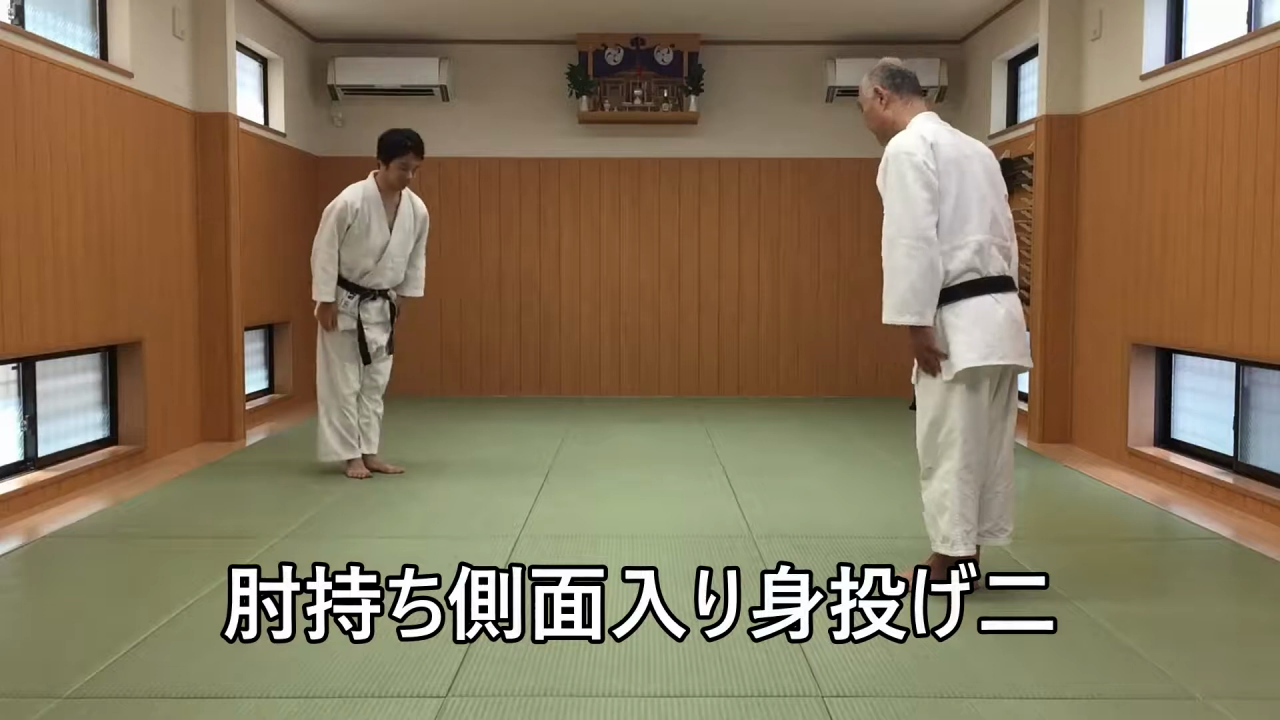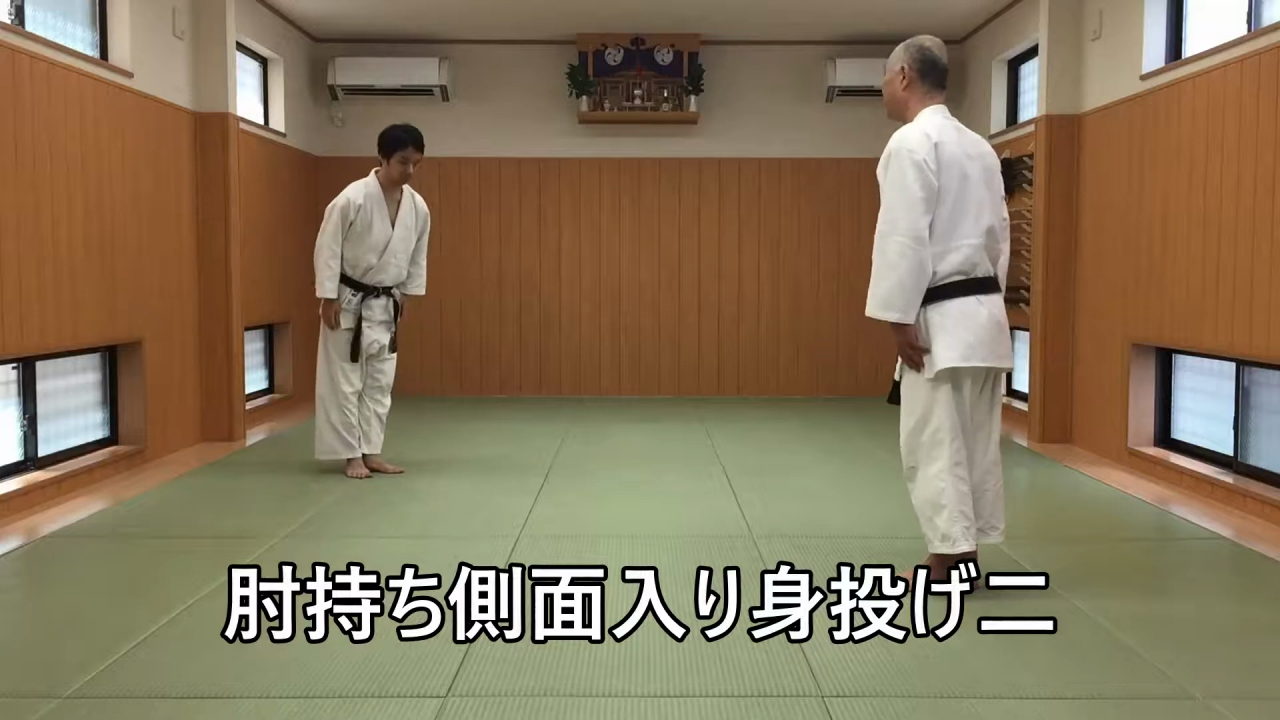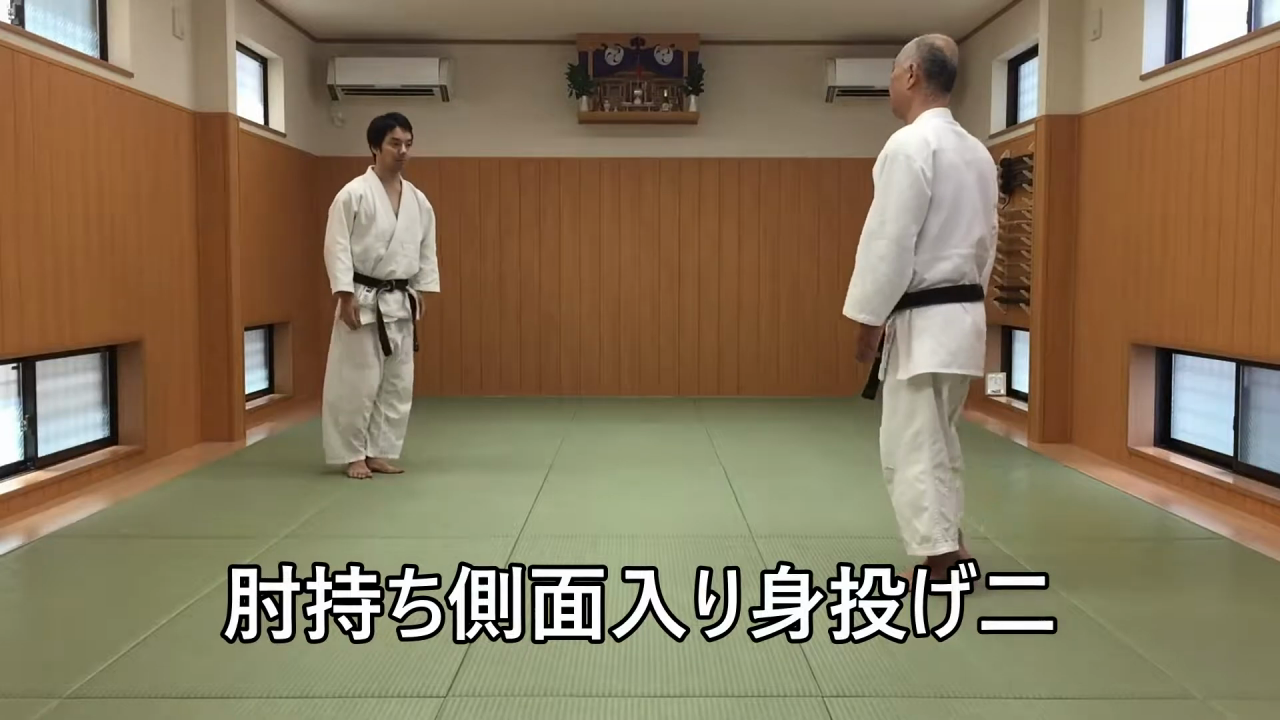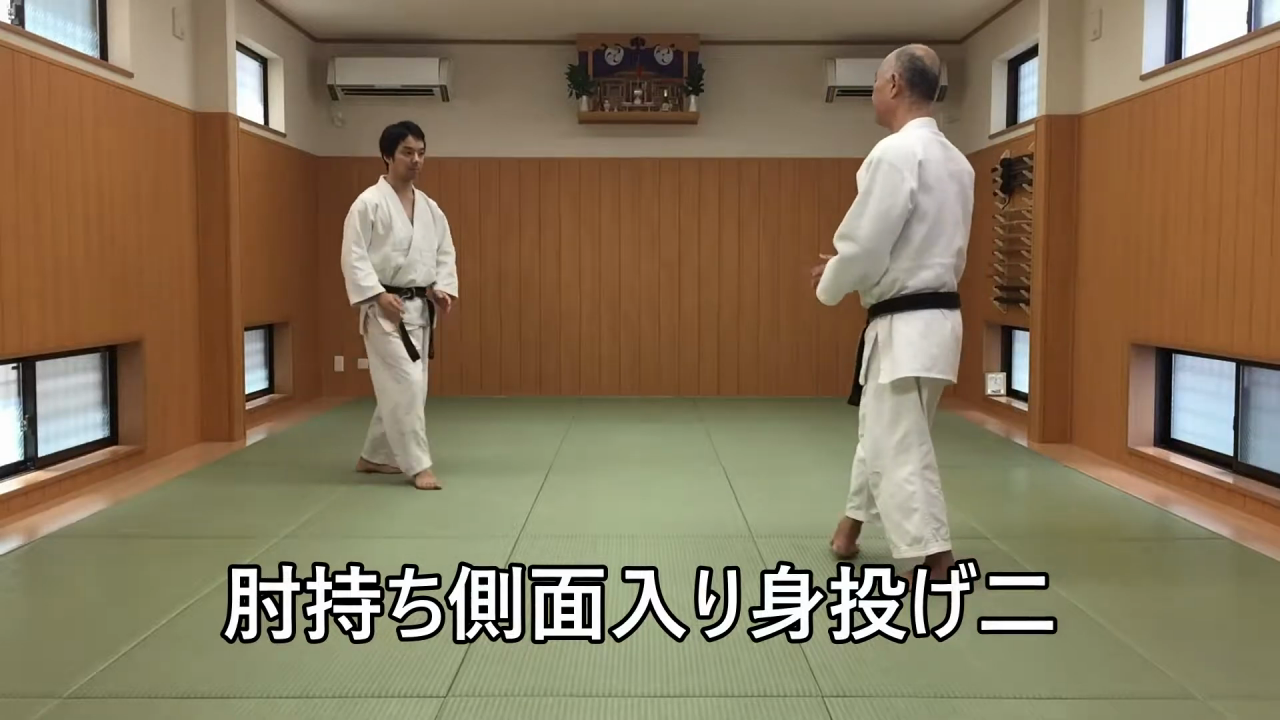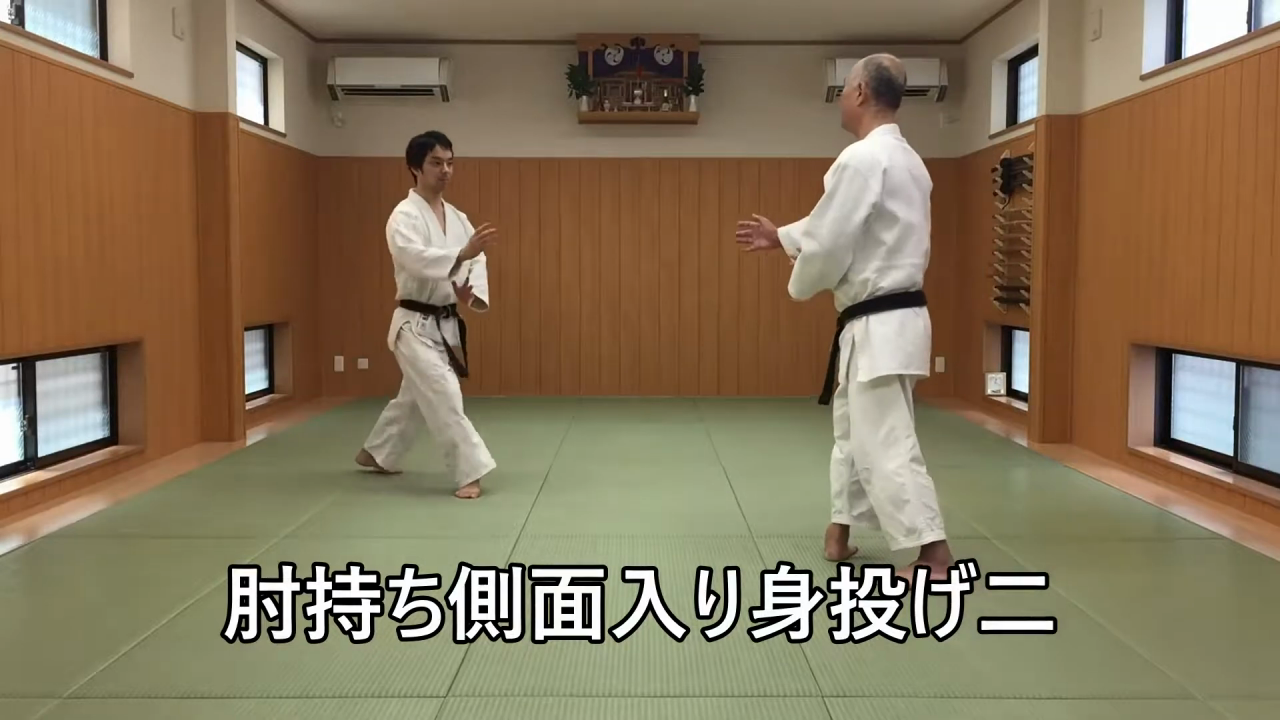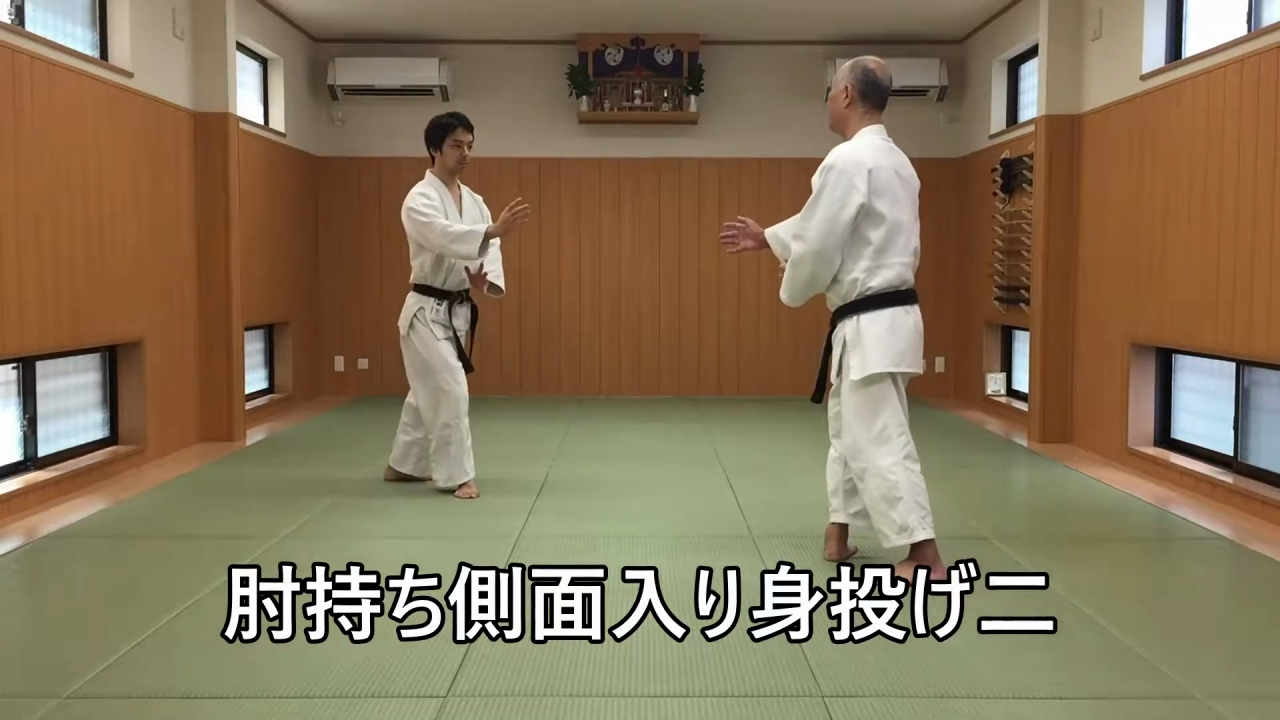
dt=0.3s
person 1, frame 1
left shoulder: (908, 148)
right shoulder: (974, 148)
left elbow: (912, 240)
right elbow: (1003, 234)
left wrist: (915, 322)
left hip: (960, 317)
right hip: (1000, 310)
left knee: (949, 445)
right knee: (987, 443)
left ankle: (950, 559)
right ankle: (965, 551)
person 1, frame 2
left shoulder: (912, 142)
right shoulder: (978, 147)
left elbow: (903, 238)
right elbow: (998, 234)
left wrist: (900, 319)
left hip: (943, 315)
right hip: (984, 309)
left knee: (933, 445)
right knee: (975, 442)
left ankle: (951, 557)
right ankle: (964, 550)
person 1, frame 3
left shoulder: (911, 145)
right shoulder: (976, 152)
left elbow: (888, 241)
right elbow: (982, 240)
left wrist: (864, 315)
left hip: (924, 318)
right hip: (964, 311)
left knee: (913, 447)
right knee: (936, 440)
left ankle: (939, 559)
right ankle: (948, 542)
person 1, frame 4
left shoulder: (896, 153)
right shoulder: (954, 160)
left elbow: (864, 244)
left wrist: (830, 287)
right wrist: (845, 267)
left hip: (905, 324)
right hip: (936, 314)
left knee: (900, 449)
right knee: (879, 432)
left ankle: (936, 560)
right ankle: (851, 528)
person 1, frame 5
left shoulder: (863, 158)
right shoulder: (905, 159)
left elbow: (830, 241)
left wrist: (801, 284)
right wrist: (781, 237)
left hip: (878, 325)
right hip: (894, 317)
left knee: (887, 446)
right knee: (853, 430)
left ankle: (933, 554)
right ankle: (841, 532)
person 1, frame 6
left shoulder: (849, 159)
right shoulder: (894, 160)
left elbow: (818, 244)
left wrist: (792, 292)
right wrist: (767, 237)
left hip: (870, 323)
right hip: (883, 315)
left knee: (880, 444)
right knee: (849, 432)
left ankle: (925, 555)
right ankle: (839, 534)
person 2, frame 1
left shoulder: (417, 210)
right shoulder: (351, 201)
left elbow: (415, 258)
right elbow: (324, 251)
left wrist: (403, 297)
right wrist: (325, 302)
left hip: (381, 306)
right hip: (345, 303)
left knee: (374, 384)
right knee: (342, 383)
left ankle: (368, 452)
right ankle: (351, 455)
person 2, frame 2
left shoulder: (418, 207)
right shoulder: (353, 198)
left elbow: (416, 256)
right elbow: (327, 249)
left wrist: (406, 295)
right wrist: (329, 299)
left hip: (384, 305)
right hip: (348, 300)
left knee: (380, 383)
right knee: (343, 382)
left ankle: (370, 452)
right ankle: (351, 455)
person 2, frame 3
left shoulder: (418, 200)
right shoulder: (354, 194)
left elbow: (426, 250)
right elbow: (337, 247)
left wrist: (422, 291)
right wrist: (346, 296)
left hip: (401, 302)
right hip: (364, 299)
left knee: (398, 385)
right knee: (358, 382)
left ankle: (380, 453)
right ankle: (353, 454)
person 2, frame 4
left shoulder: (429, 208)
right shoulder: (369, 203)
left elbow: (444, 254)
right elbow: (353, 257)
left wrist: (443, 289)
right wrist: (378, 296)
left hip: (419, 308)
right hip: (385, 310)
left knee: (411, 388)
right knee: (405, 387)
left ankle: (374, 456)
right ankle: (418, 465)
person 2, frame 5
left shoulder: (458, 217)
right shoulder: (404, 216)
left elbow: (477, 262)
right elbow: (415, 257)
left wrist: (472, 291)
right wrist: (463, 252)
left hip: (446, 322)
right hip: (416, 324)
left knee: (414, 396)
right knee: (445, 397)
left ankle: (374, 454)
right ankle: (469, 472)
person 2, frame 6
left shoulder: (473, 201)
right shoulder: (420, 199)
left elbow: (489, 247)
right elbow: (445, 236)
left wrist: (487, 277)
right wrist: (493, 230)
left hip: (457, 310)
right hip: (428, 311)
left knee: (427, 393)
right knee: (450, 393)
left ankle: (403, 464)
right ankle: (458, 475)
